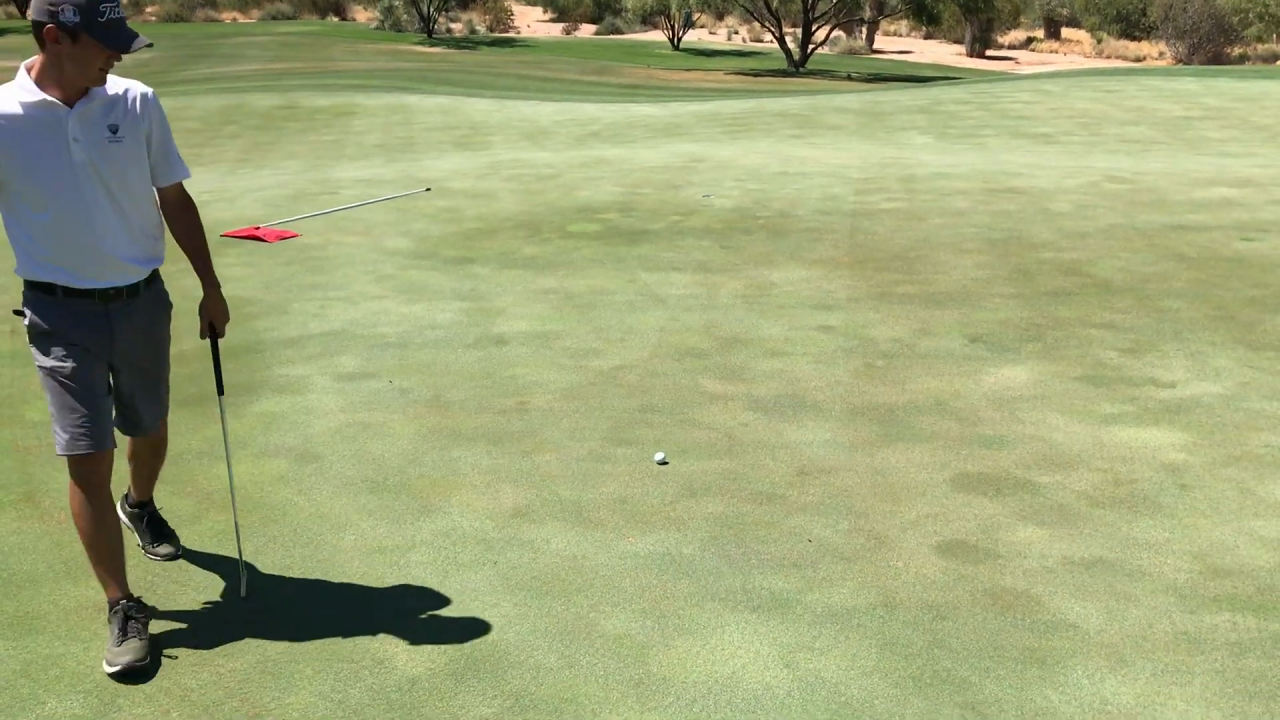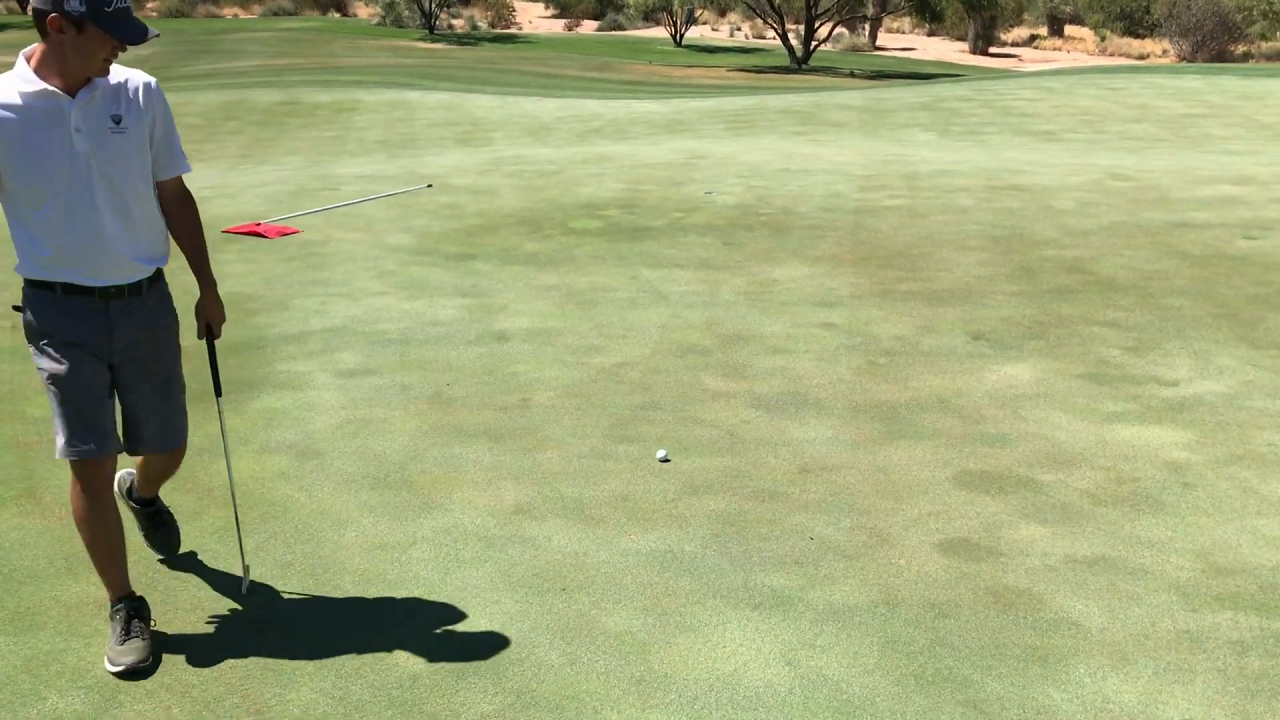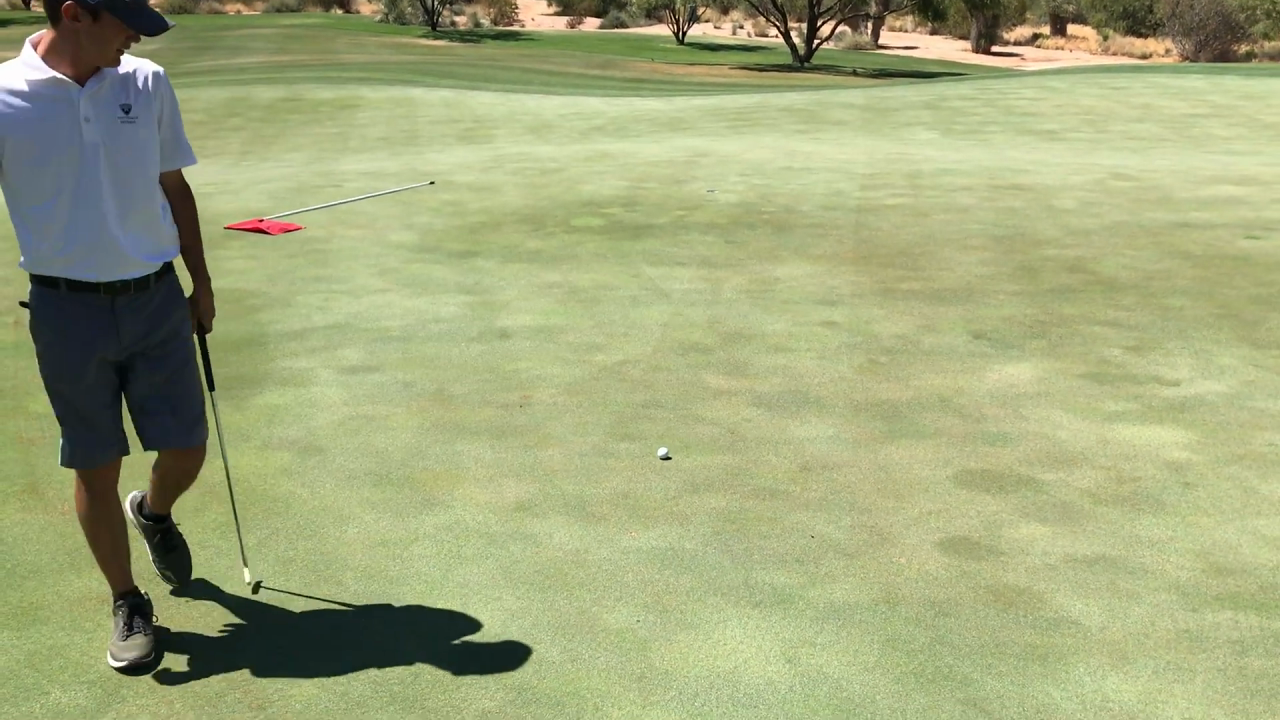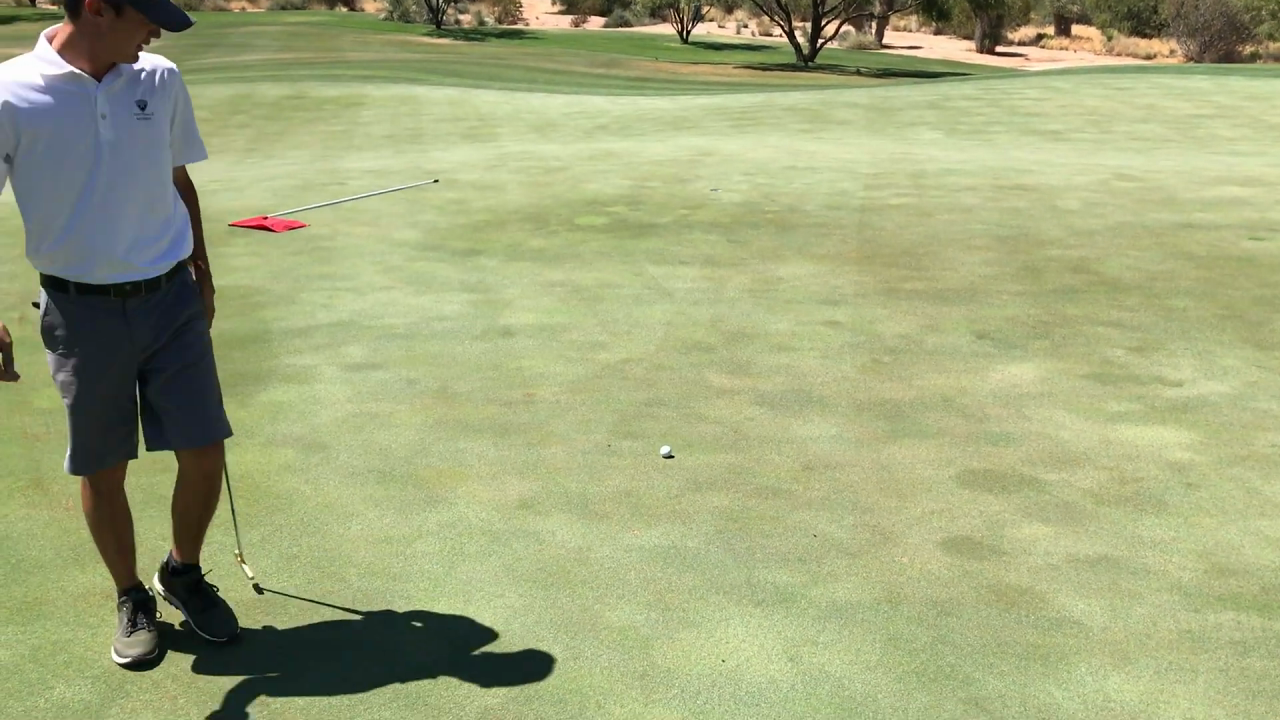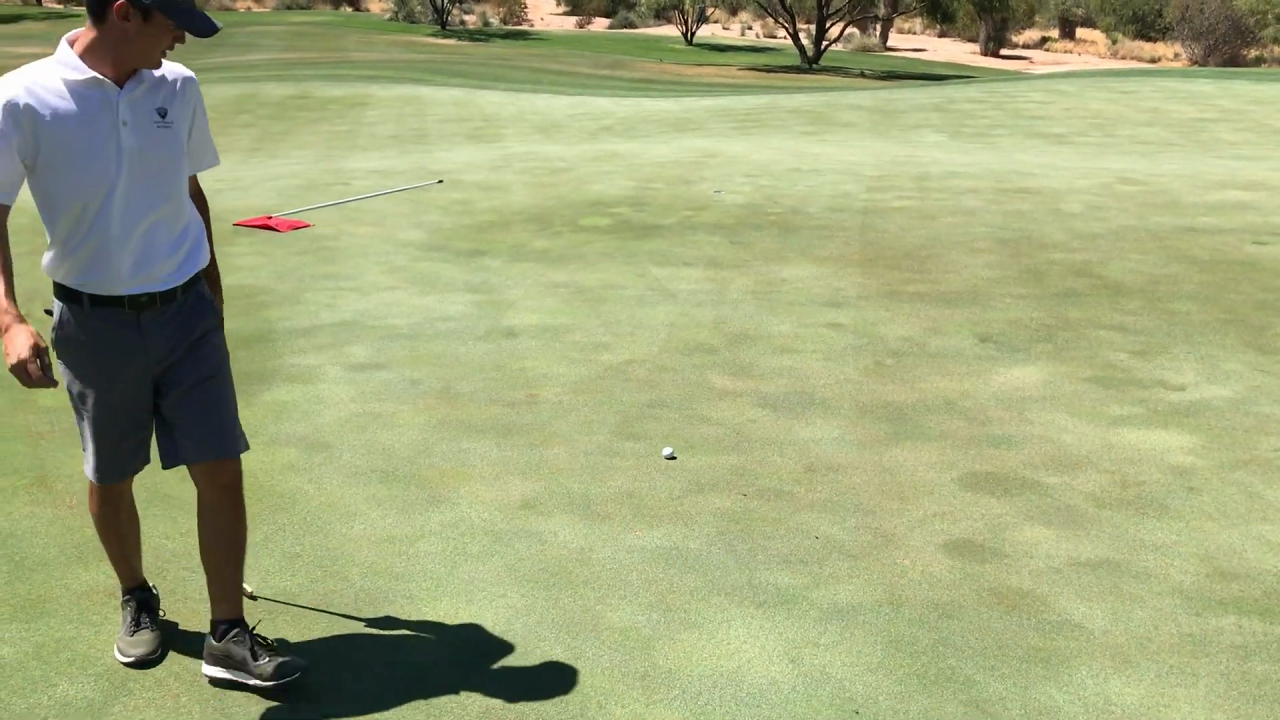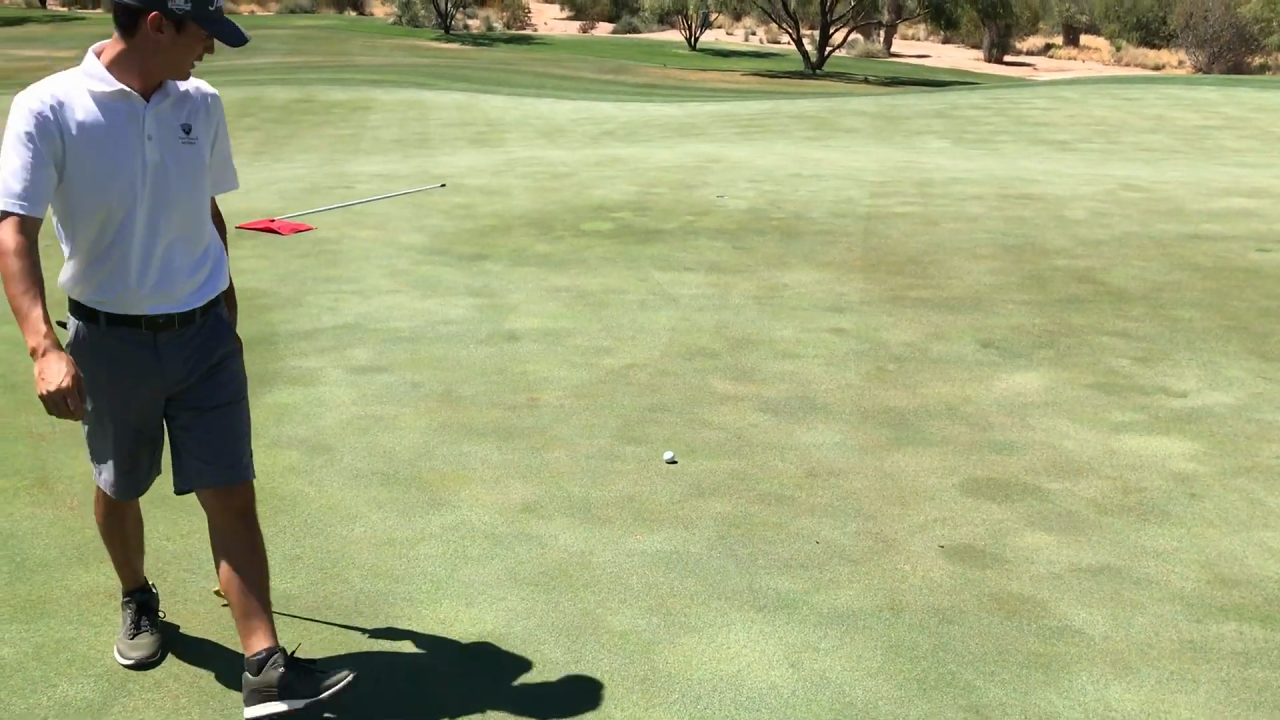
dt=0.1s
person 1, frame 1
left shoulder: (138, 104)
left elbow: (174, 200)
left wrist: (211, 288)
left hip: (142, 301)
right hip: (60, 314)
left knee: (147, 432)
right knee: (89, 463)
left ankle: (139, 503)
right ankle: (124, 611)
person 1, frame 2
left shoulder: (140, 94)
left elbow: (173, 195)
left wrist: (208, 287)
left hip: (145, 302)
right hip: (60, 314)
left knee: (166, 446)
right knee: (90, 464)
left ankle: (142, 492)
right ankle: (125, 608)
person 1, frame 3
left shoulder: (147, 84)
left wrist: (202, 281)
left hip: (156, 300)
right hip: (66, 310)
left knee: (185, 450)
right knee: (95, 468)
left ankle: (154, 509)
right ankle: (128, 604)
person 1, frame 4
left shoulder: (160, 80)
left wrist: (204, 278)
left hip: (169, 299)
right hip: (82, 312)
left knee: (205, 451)
right knee: (103, 470)
left ankle: (184, 574)
right ankle: (132, 599)
person 1, frame 5
left shoulder: (180, 89)
left wrist: (210, 278)
left hip: (187, 312)
right hip: (95, 321)
left knee: (220, 470)
right knee: (110, 477)
left ankle: (230, 636)
right ankle: (137, 601)
person 1, frame 6
left shoulder: (202, 105)
left wrist: (225, 303)
left hip: (204, 334)
right hip: (111, 340)
left knee: (231, 496)
right knee: (119, 492)
right ankle: (137, 599)
